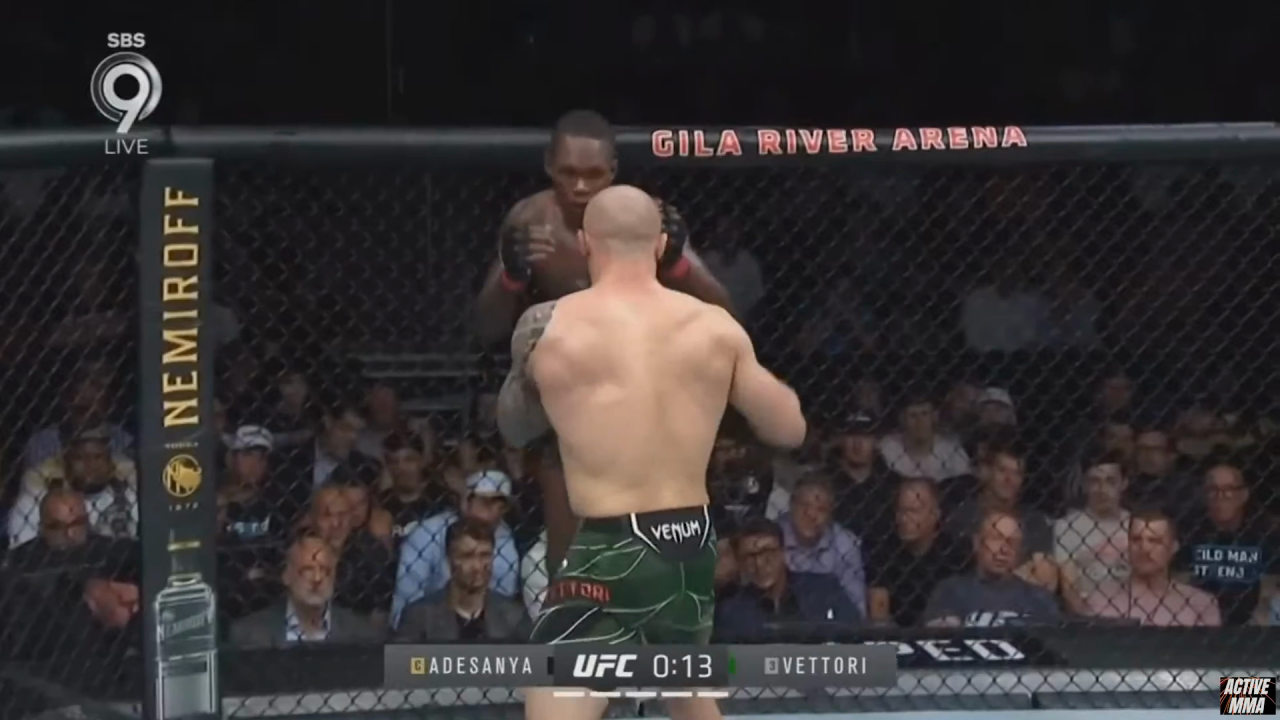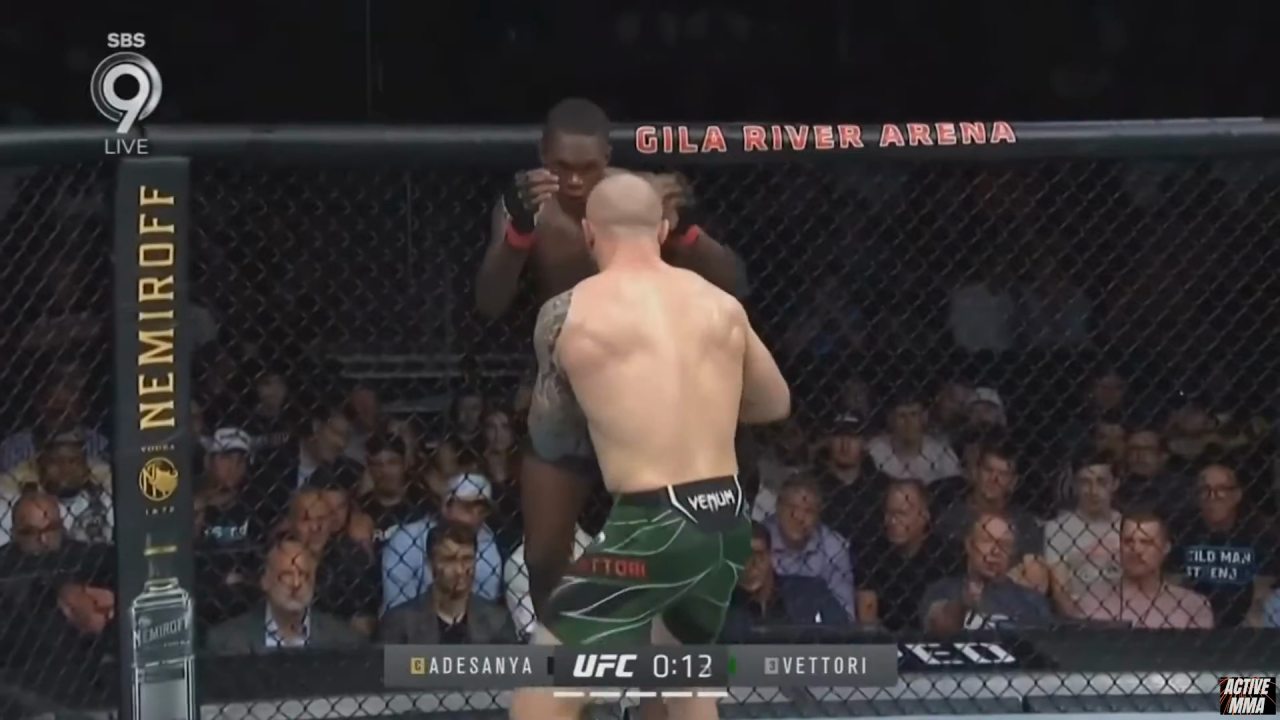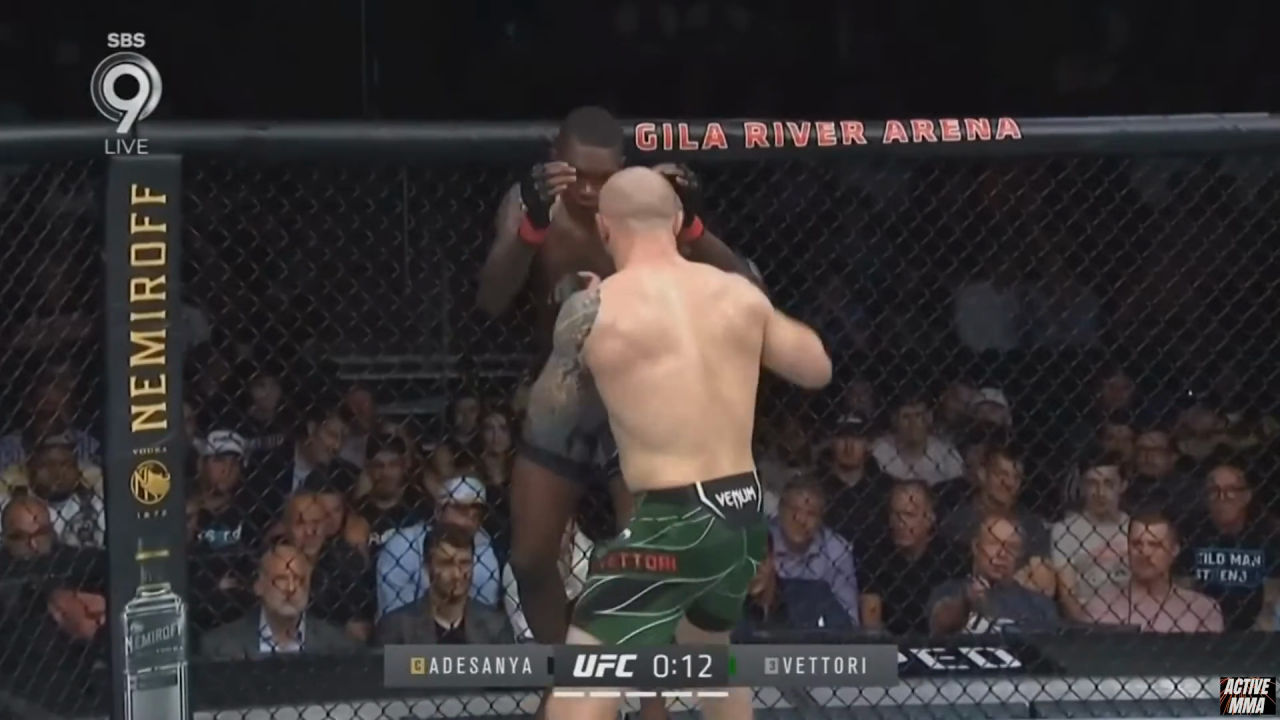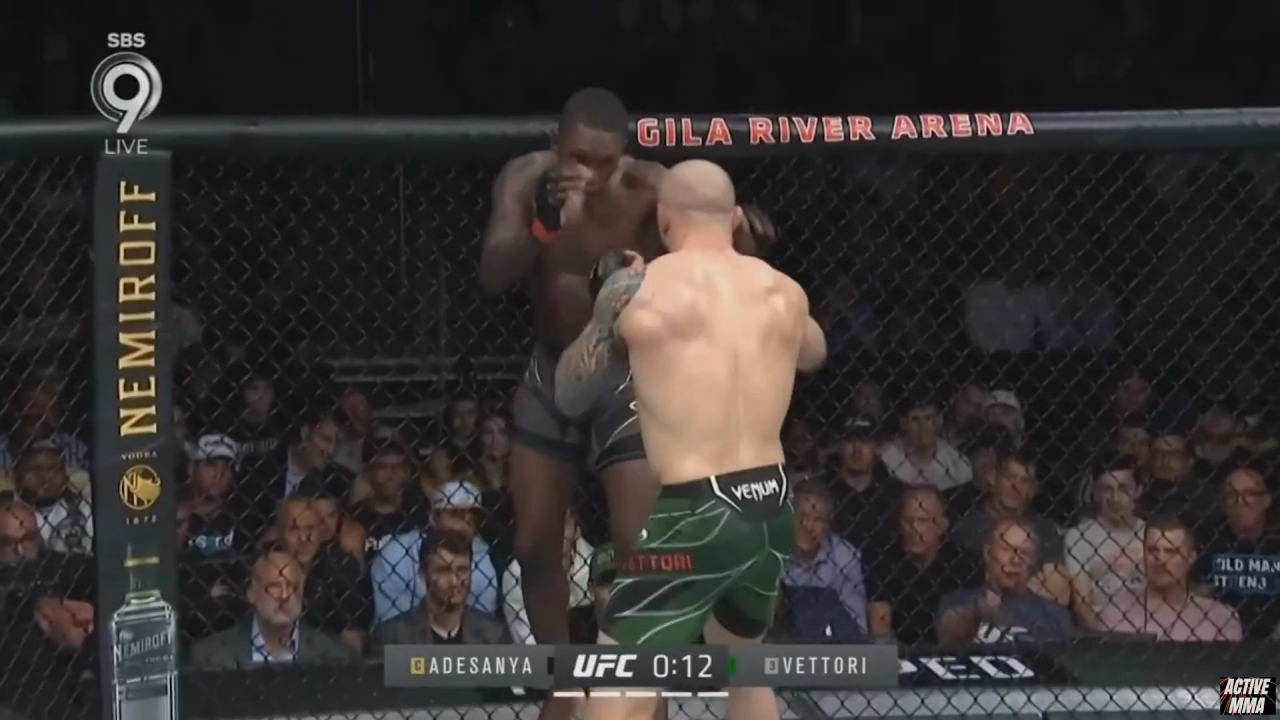
dt=0.2s
person 1, frame 1
right shoulder: (528, 219)
left elbow: (718, 311)
right elbow: (488, 331)
left wrist: (674, 259)
right wrist: (511, 274)
right knee: (567, 554)
person 1, frame 2
right shoulder: (526, 201)
left elbow: (730, 283)
right elbow: (489, 303)
left wrist: (687, 229)
right wrist: (519, 229)
right knee: (543, 555)
person 1, frame 3
right shoulder: (529, 197)
right elbow: (491, 300)
left wrist: (690, 223)
right wrist: (532, 223)
right hip: (558, 398)
right knee: (531, 562)
person 1, frame 4
left shoulder: (648, 189)
right shoulder: (524, 178)
right elbow: (492, 272)
left wrist: (740, 231)
right wrist: (546, 225)
left hip: (627, 381)
right hip: (549, 377)
left knee: (640, 548)
right knee: (534, 547)
person 2, frame 1
left shoulder: (545, 326)
right shoulder: (717, 328)
left elbow: (514, 428)
right elbow: (790, 428)
left hip: (612, 558)
right hip: (694, 551)
person 2, frame 2
left shoulder: (567, 312)
right shoulder: (721, 306)
left elbow: (550, 441)
right elbow: (774, 403)
left hip: (647, 529)
right hip: (725, 525)
person 2, frame 3
left shoulder: (594, 307)
right shoulder: (739, 295)
right elbow: (816, 368)
left hip: (672, 527)
right hip: (745, 520)
right knee: (706, 648)
person 2, frame 4
left shoulder: (637, 287)
right shoulder: (783, 292)
left elbow: (570, 390)
right elbow: (813, 353)
left hip: (694, 520)
right hip: (770, 515)
